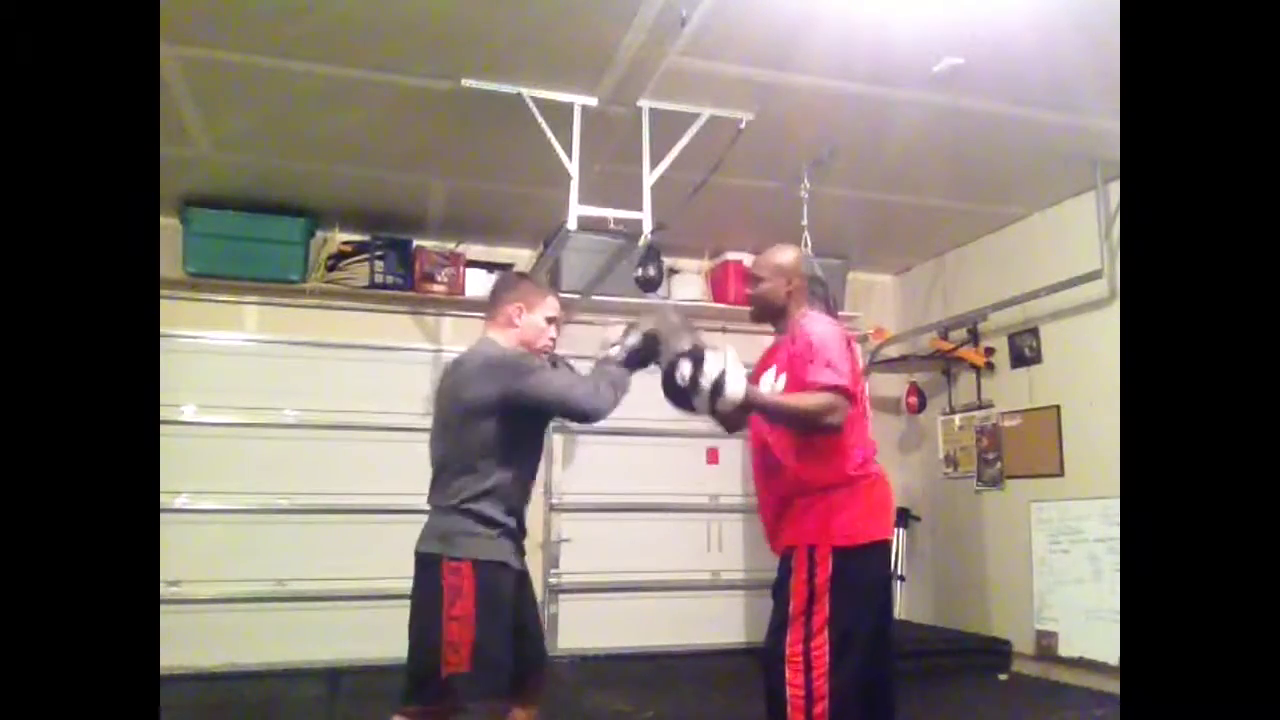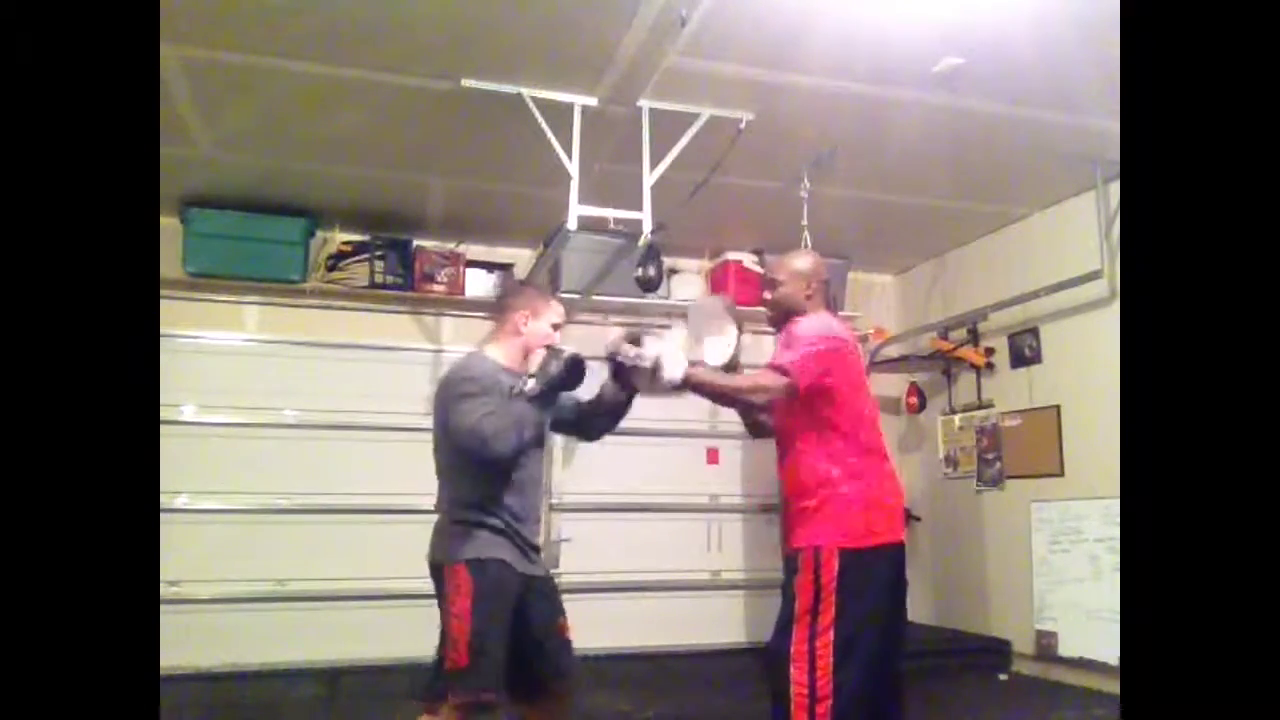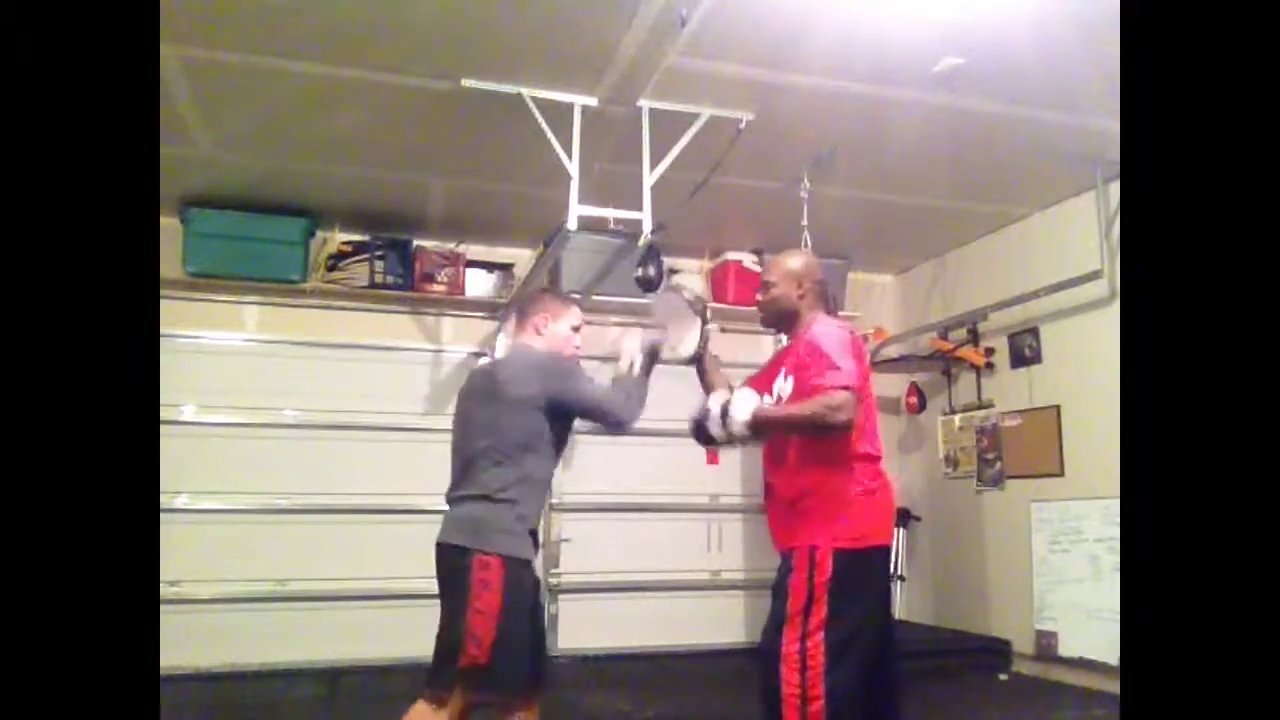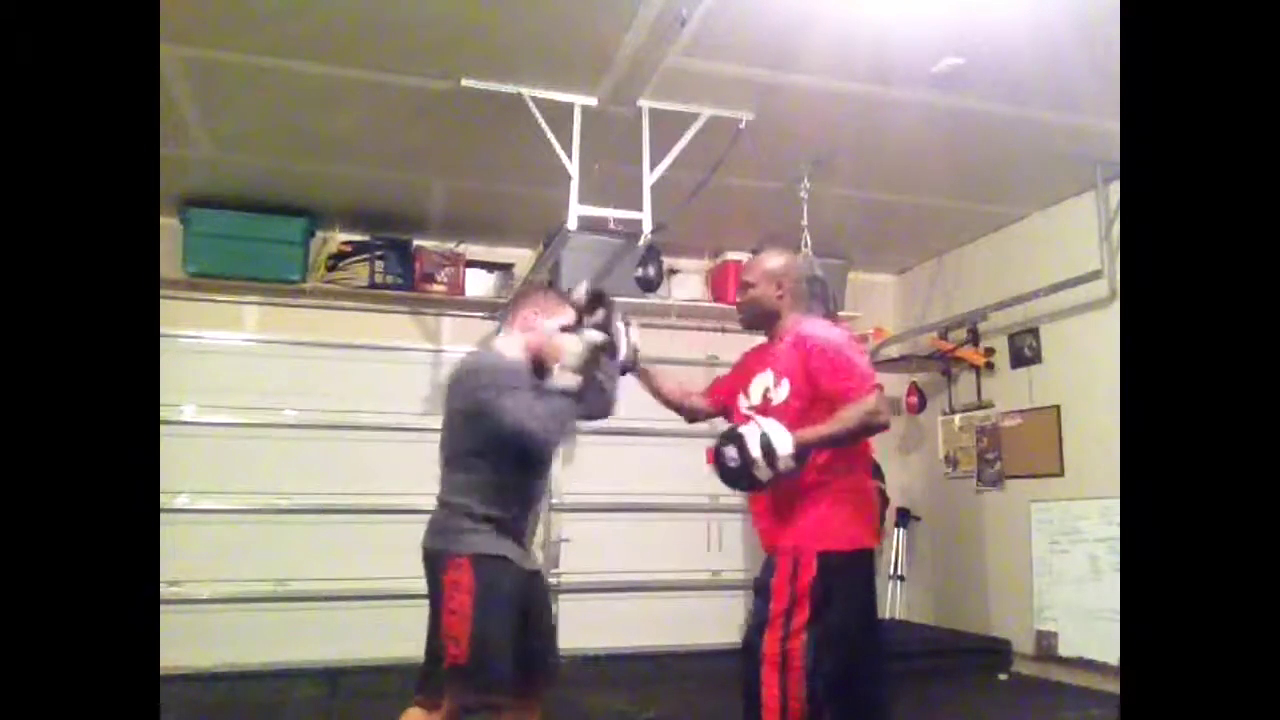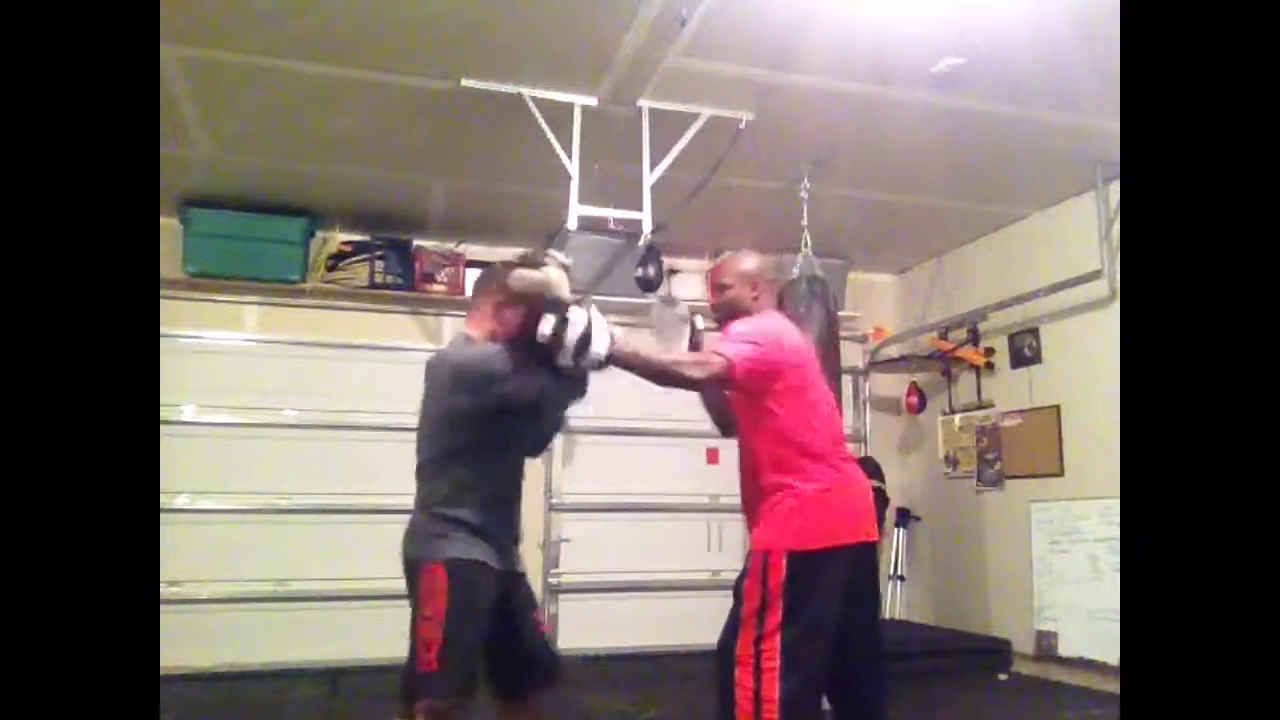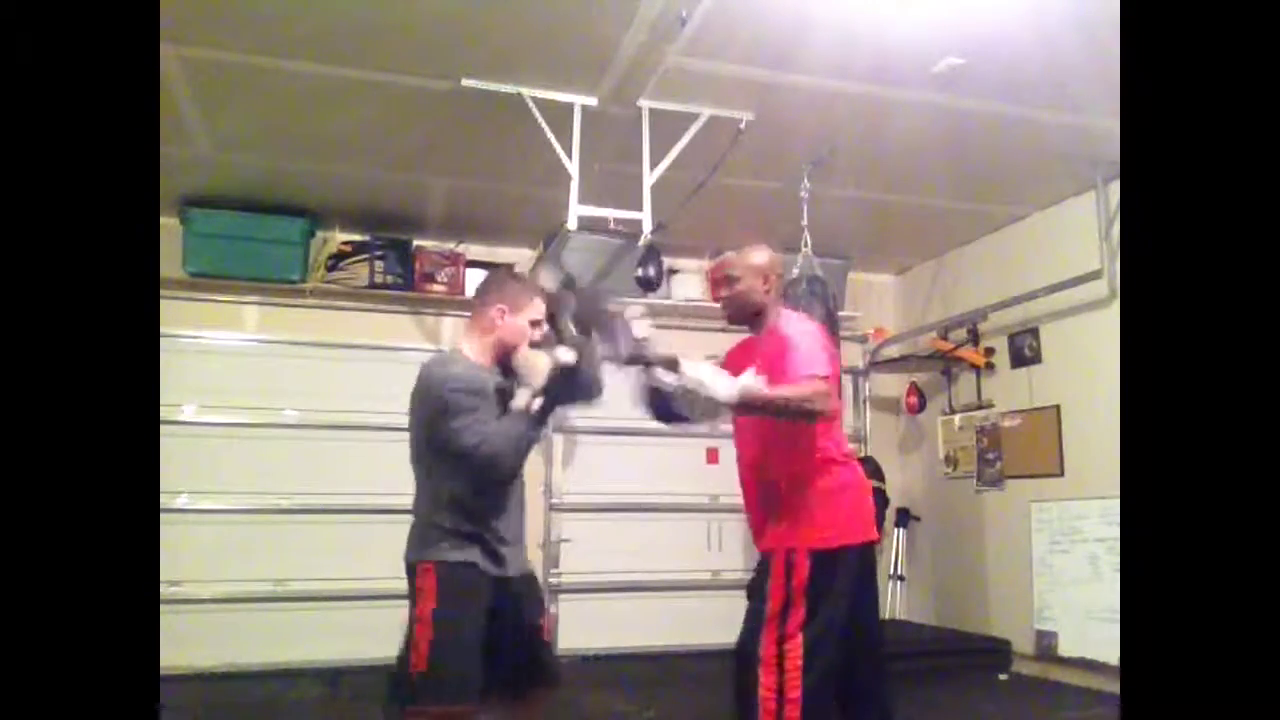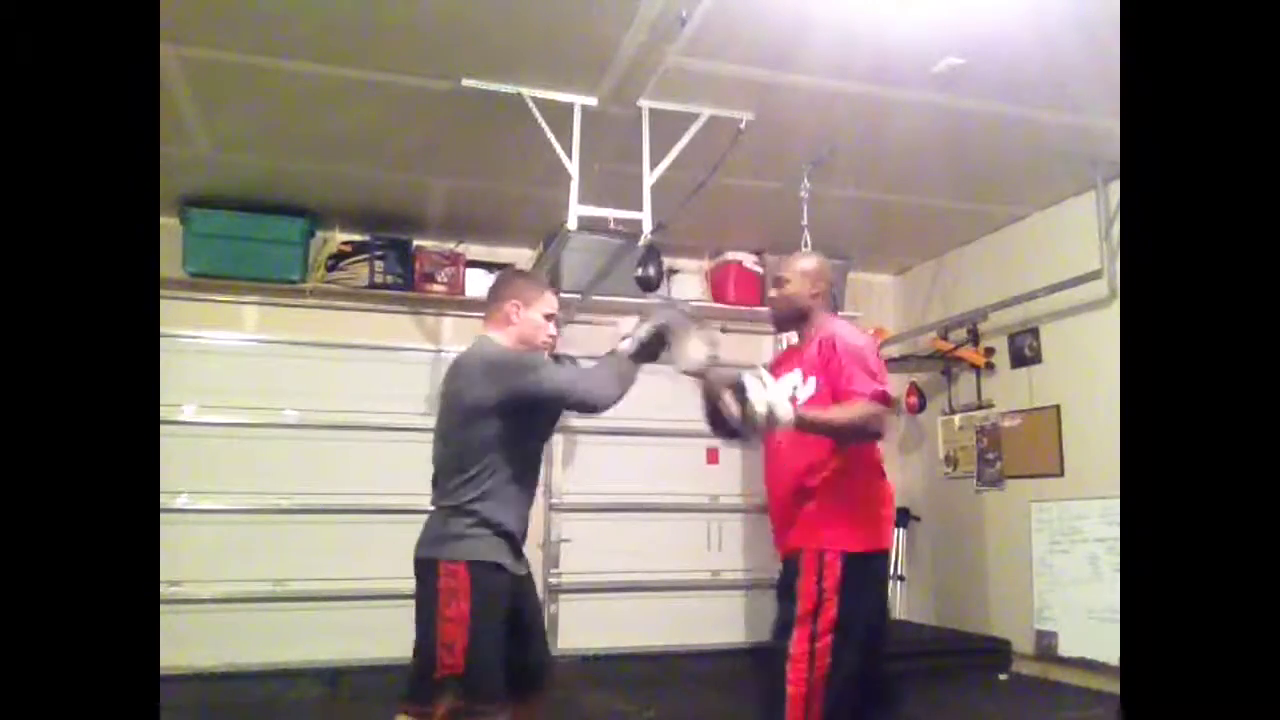
dt=0.3s
person 1, frame 1
left shoulder: (817, 333)
right shoulder: (779, 350)
left elbow: (831, 412)
right elbow: (746, 421)
left wrist: (745, 395)
right wrist: (698, 375)
left hip: (832, 522)
right hip: (836, 525)
left knee: (802, 661)
right knee: (854, 662)
person 1, frame 2
left shoulder: (816, 332)
right shoulder: (804, 340)
left elbow: (758, 393)
right elbow: (768, 423)
left wrist: (682, 370)
right wrist: (720, 372)
left hip: (844, 524)
right hip: (861, 523)
left knee: (812, 665)
right knee: (863, 664)
person 1, frame 3
left shoulder: (827, 337)
right shoulder: (790, 356)
left elbow: (838, 411)
right elbow: (739, 405)
left wrist: (755, 414)
right wrist: (700, 350)
left hip: (837, 526)
right hip: (837, 528)
left knee: (797, 660)
right knee: (861, 664)
person 1, frame 4
left shoulder: (821, 340)
right shoulder: (757, 359)
left elbow: (875, 411)
right elbow: (697, 405)
left wrist: (797, 441)
right wrist: (634, 362)
left hip: (824, 527)
right hip: (841, 532)
left knee: (780, 664)
right knee: (850, 670)
person 1, frame 5
left shoulder: (758, 332)
right shoulder: (770, 340)
left elbow: (702, 372)
right elbow: (732, 421)
left wrist: (610, 347)
right wrist: (690, 351)
left hip: (803, 523)
right hip: (845, 521)
left knee: (757, 666)
right knee: (853, 670)
person 1, frame 6
left shoulder: (797, 332)
right shoulder: (743, 353)
left elbow: (815, 400)
right elbow: (691, 404)
left wrist: (726, 390)
right wrist: (657, 362)
left hip: (813, 521)
right hip: (838, 525)
left knee: (775, 666)
right knee: (850, 666)
person 1, frame 7
left shoulder: (844, 341)
right shoulder: (787, 360)
left elbow: (872, 419)
right elbow: (733, 418)
left wrist: (789, 414)
right wrist: (710, 377)
left hip: (840, 527)
right hip: (815, 532)
left knee: (805, 662)
right knee: (851, 665)
person 2, frame 1
left shoulder: (504, 370)
right shoulder: (498, 364)
right elbow: (587, 402)
left wrist: (556, 376)
right wrist: (622, 358)
left hip: (498, 552)
right hip: (466, 554)
left knee: (526, 682)
person 2, frame 2
left shoulder: (521, 380)
right shoulder: (469, 376)
left elbow: (584, 423)
right elbow: (492, 441)
left wrist: (622, 386)
right wrist: (537, 387)
left hip: (519, 557)
right hip: (473, 555)
left knee: (550, 683)
person 2, frame 3
left shoulder: (485, 377)
right shoulder: (545, 368)
right elbow: (617, 413)
right wrist: (637, 366)
left hip: (503, 544)
right hip: (488, 545)
left knee: (523, 679)
person 2, frame 4
left shoulder: (533, 373)
right shoulder: (486, 369)
left elbow: (595, 404)
right elbow: (537, 438)
left wrist: (597, 339)
right wrist: (567, 376)
left hip: (515, 552)
right hip: (472, 549)
left knee: (530, 680)
person 2, frame 5
left shoulder: (495, 364)
right shoulder: (469, 364)
left elbow: (532, 439)
right elbow: (553, 394)
left wrist: (551, 355)
left hip: (496, 554)
right hip: (452, 554)
left knee: (526, 682)
person 2, frame 6
left shoulder: (505, 373)
right shoulder: (446, 378)
left elbow: (584, 389)
right elbow: (497, 456)
right wrist: (540, 394)
left hip: (503, 559)
right hip: (450, 558)
left knee: (532, 681)
person 2, frame 7
left shoulder: (503, 369)
right shoulder: (495, 364)
right elbow: (592, 392)
right wrist: (635, 346)
left hip: (500, 555)
right hip: (463, 555)
